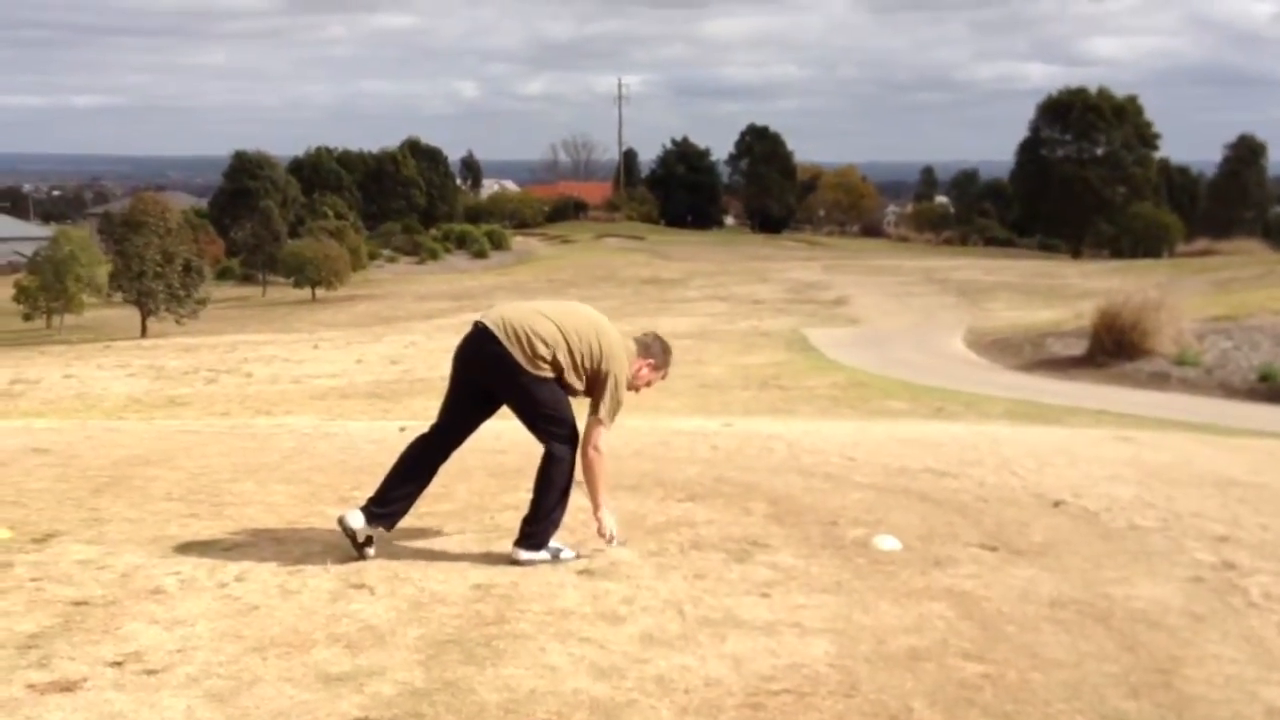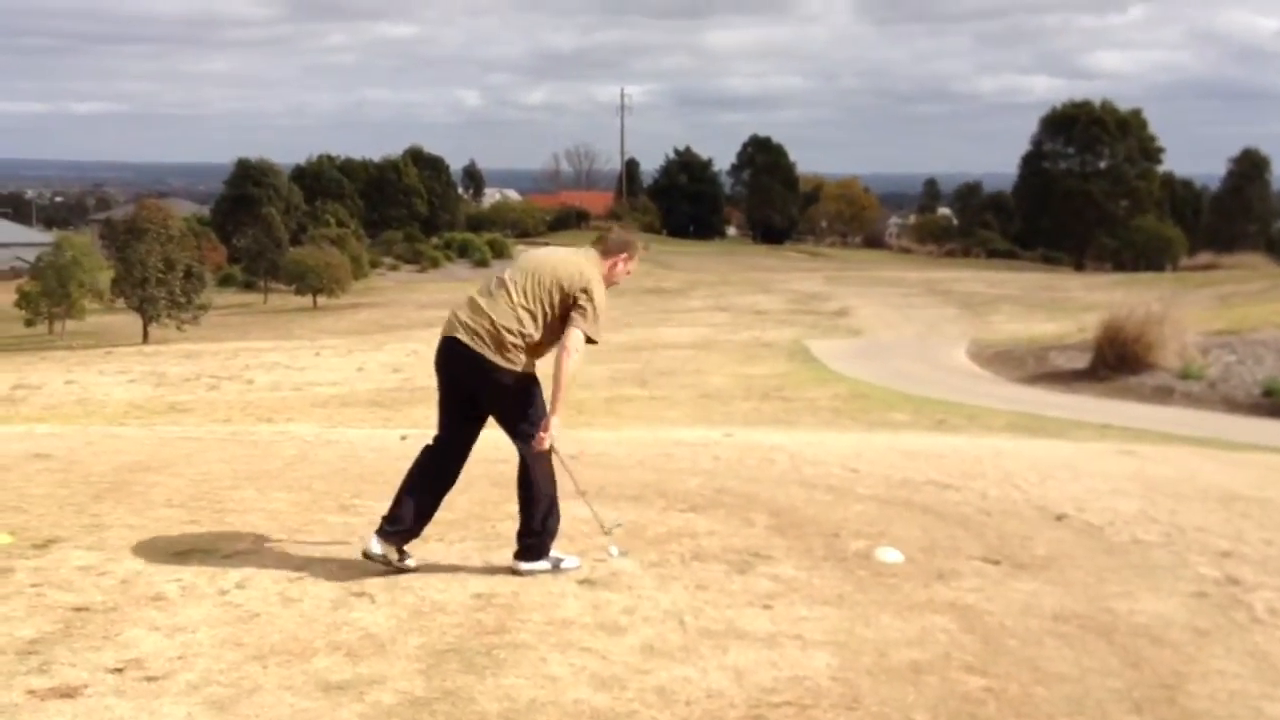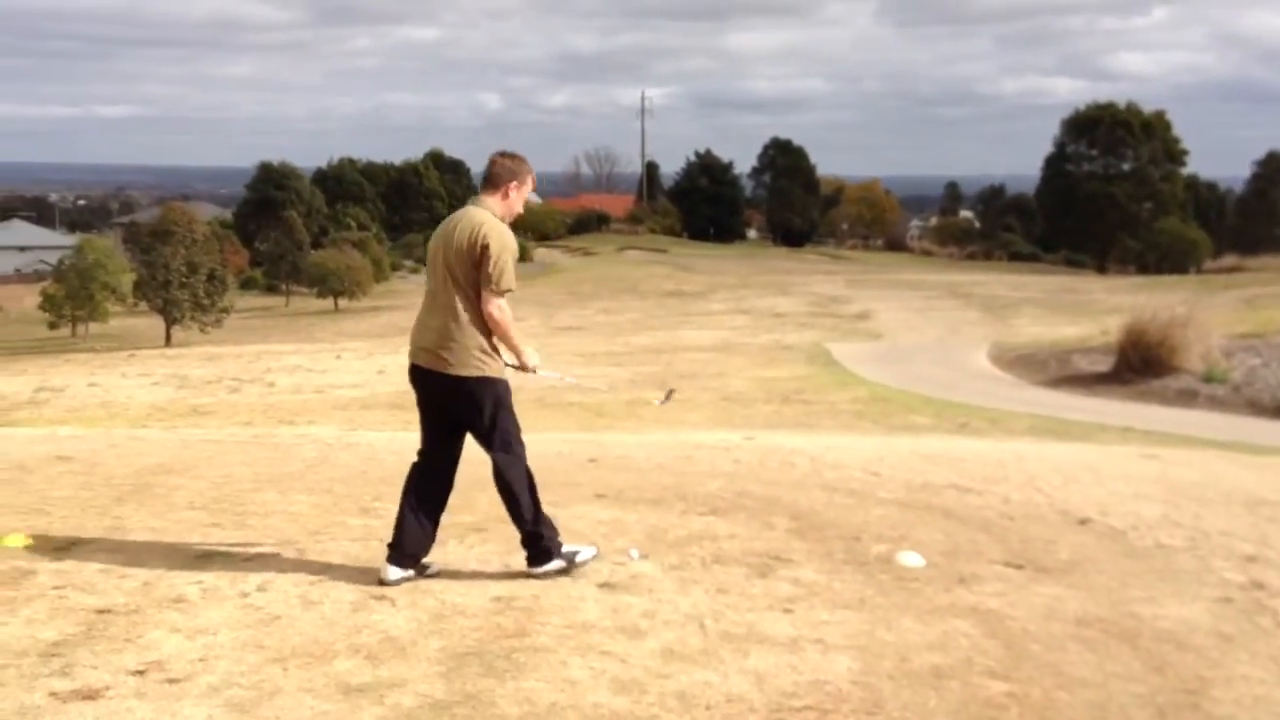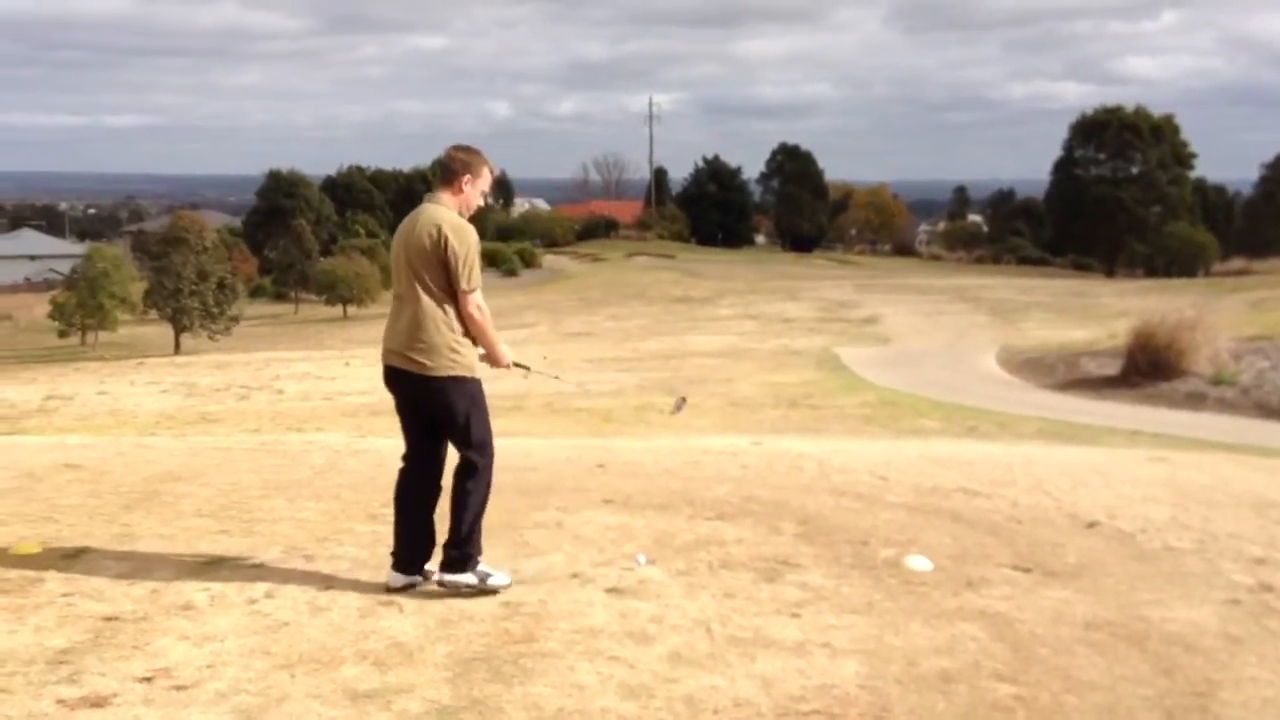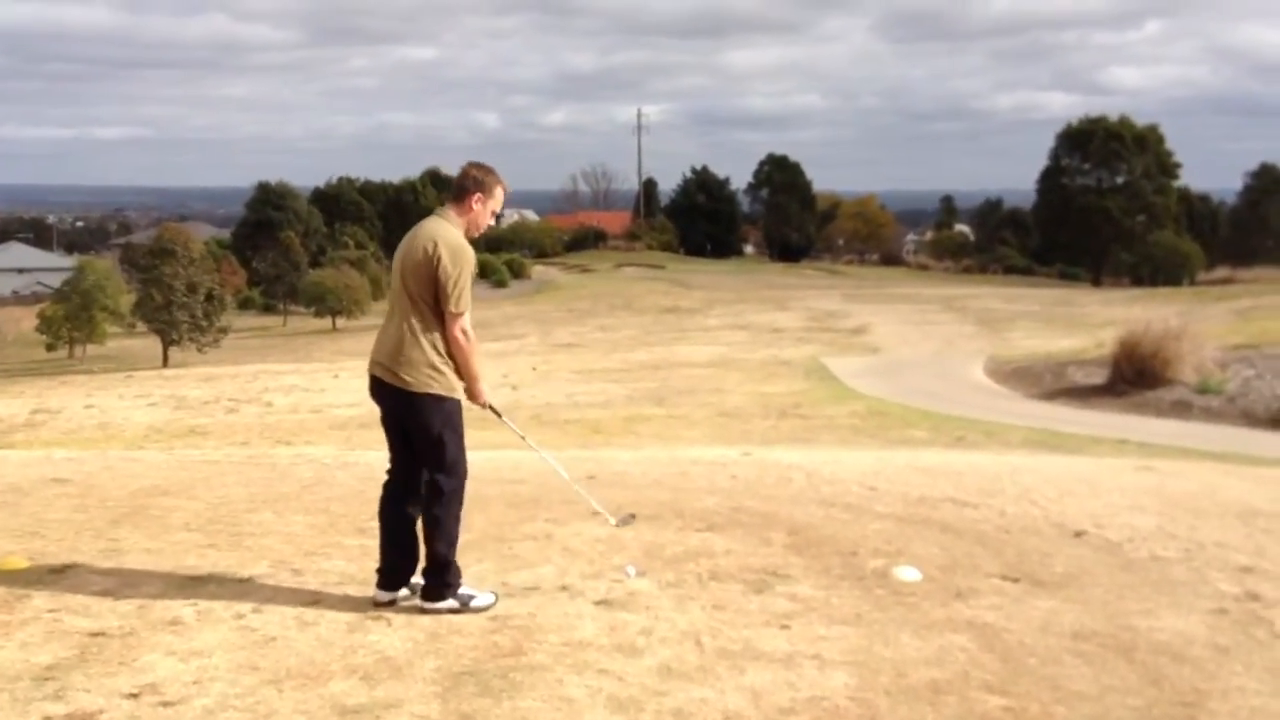
dt=0.4s
person 1, frame 1
left shoulder: (606, 339)
right shoulder: (617, 364)
right elbow: (592, 446)
right wrist: (601, 509)
left hip: (483, 336)
right hip: (520, 354)
left knee: (443, 435)
right knee: (563, 441)
left ankle: (369, 518)
right ankle: (534, 543)
person 1, frame 2
left shoulder: (549, 255)
right shoulder: (591, 285)
right elbow: (569, 351)
right wrist: (553, 415)
left hip: (457, 340)
right hip: (498, 356)
left knee: (447, 448)
right knee: (536, 447)
left ankle: (389, 538)
right ankle: (534, 553)
person 1, frame 3
left shoulder: (447, 226)
right shoulder: (495, 234)
right elbow: (492, 308)
left wrist: (501, 347)
right wrist: (522, 353)
left hip: (425, 361)
right hip: (469, 365)
left knee: (434, 460)
right knee: (508, 455)
left ankle: (402, 559)
right ankle: (545, 552)
person 1, frame 4
left shoulder: (407, 225)
right shoulder: (457, 229)
right elbow: (471, 306)
left wrist: (475, 344)
right wrist: (495, 349)
left hip: (401, 362)
right hip: (445, 366)
left knee: (420, 463)
right knee: (477, 458)
left ankle: (407, 565)
right ankle: (459, 563)
person 1, frame 5
left shoulder: (417, 235)
right shoulder: (455, 247)
right elbow: (458, 330)
left wrist: (461, 377)
right wrist: (475, 384)
left hip: (389, 374)
right hip: (426, 383)
left knee: (404, 478)
right knee: (446, 483)
left ankle: (393, 580)
right ankle: (441, 588)
